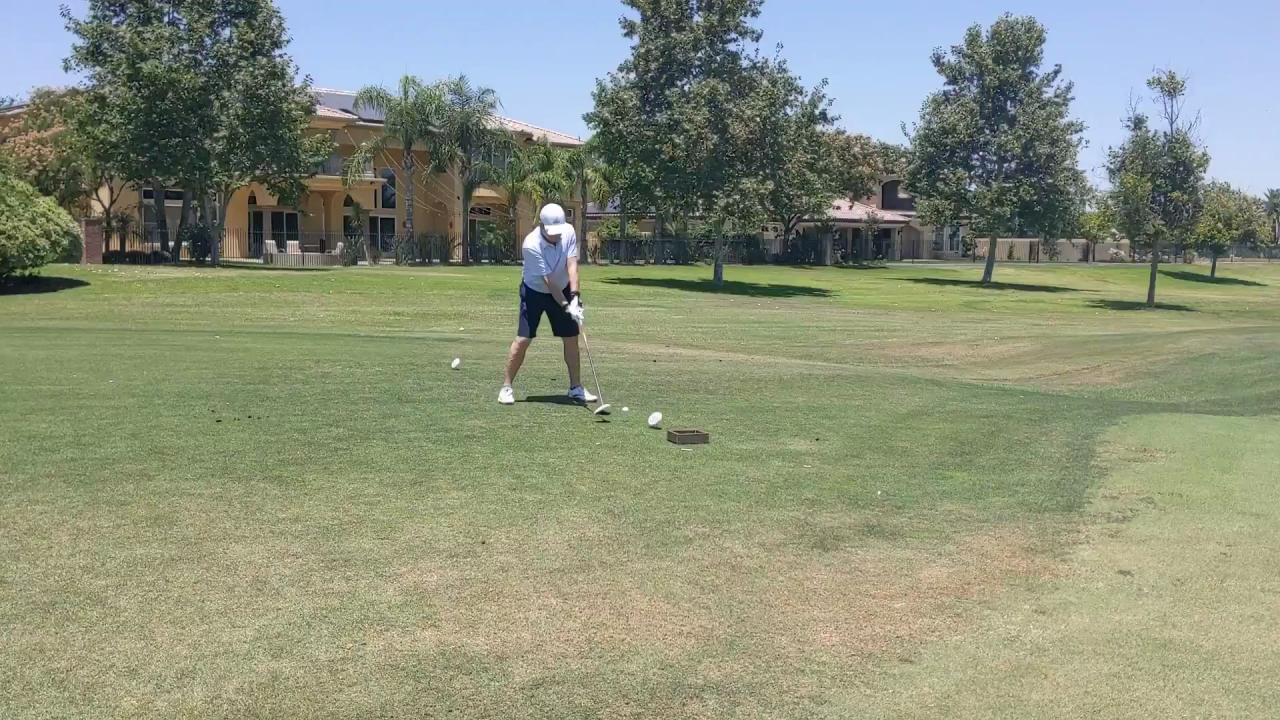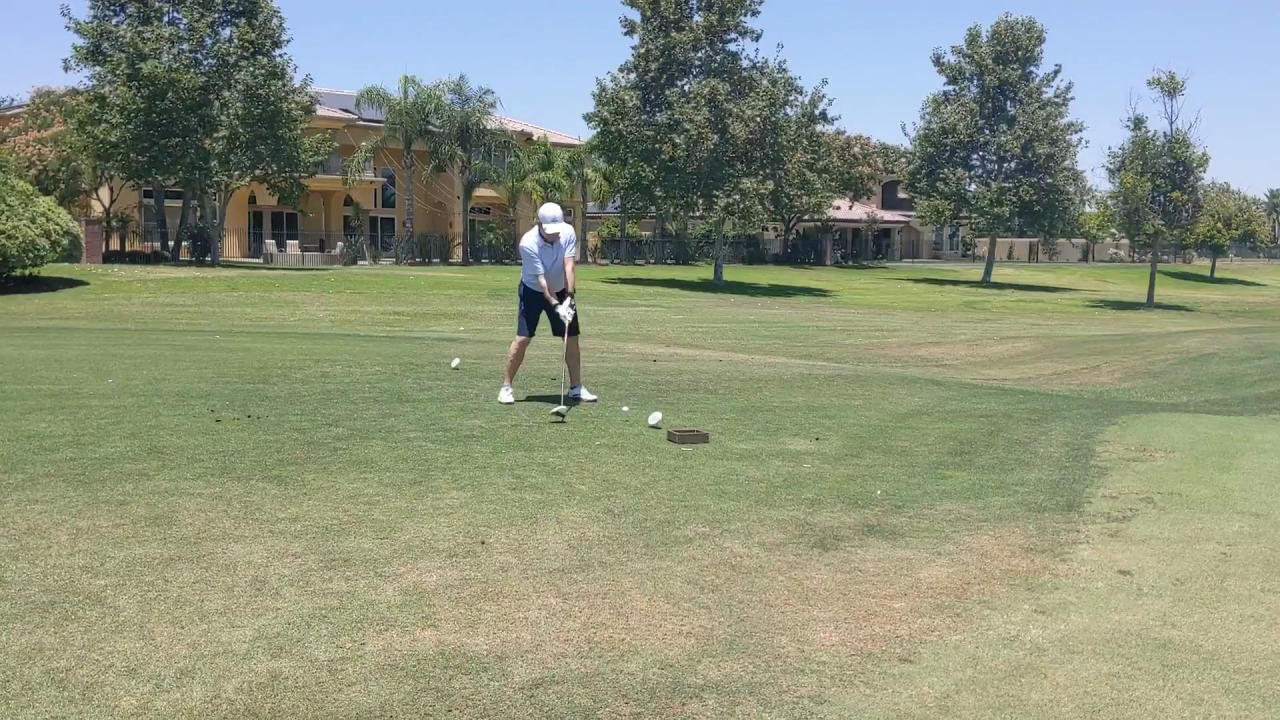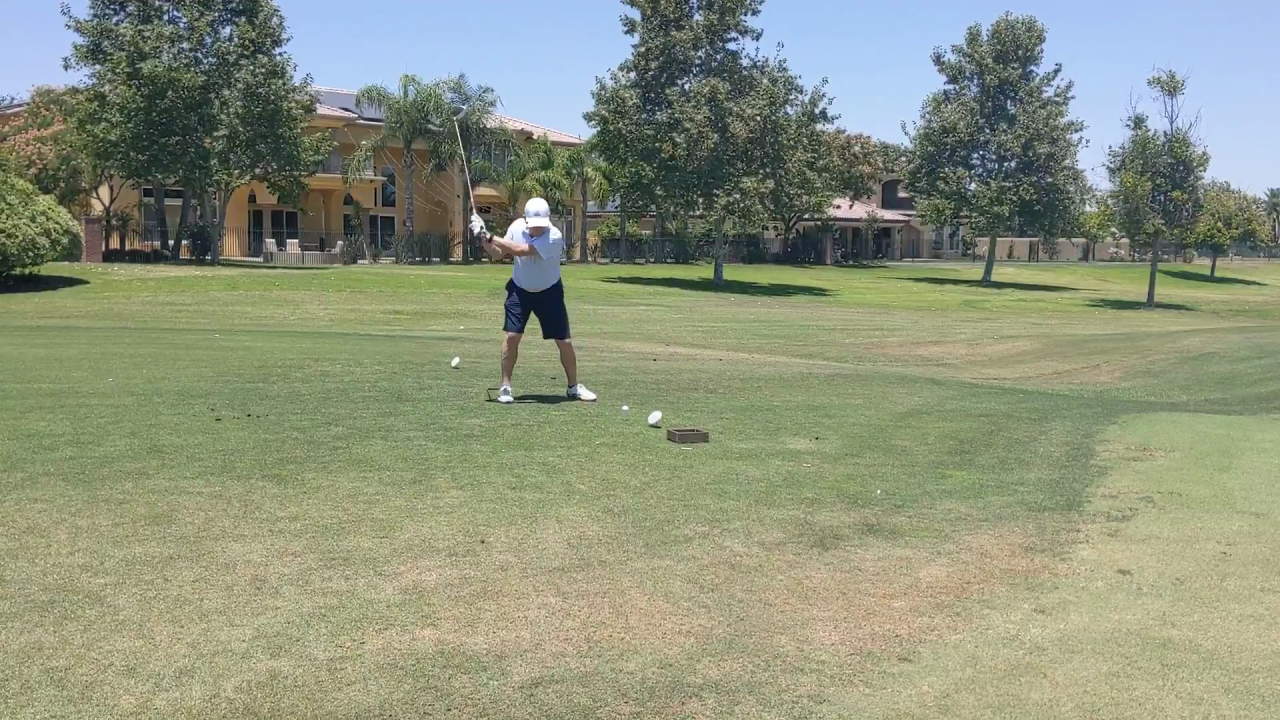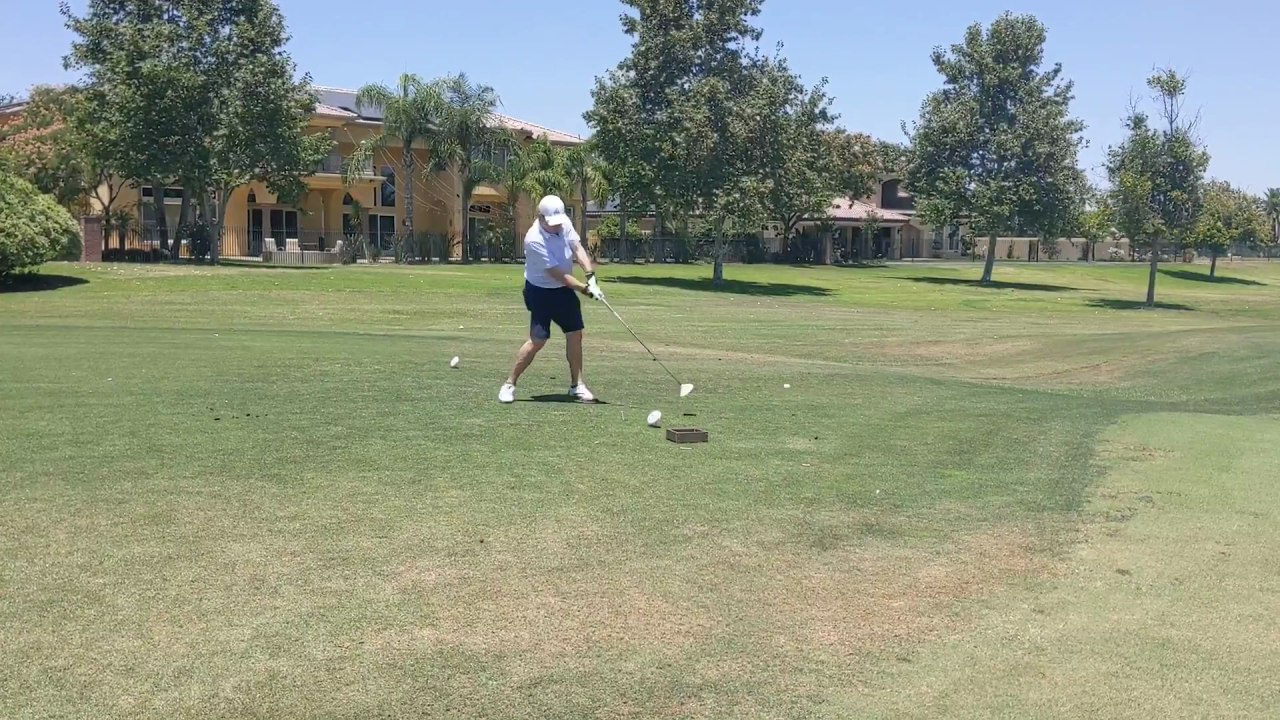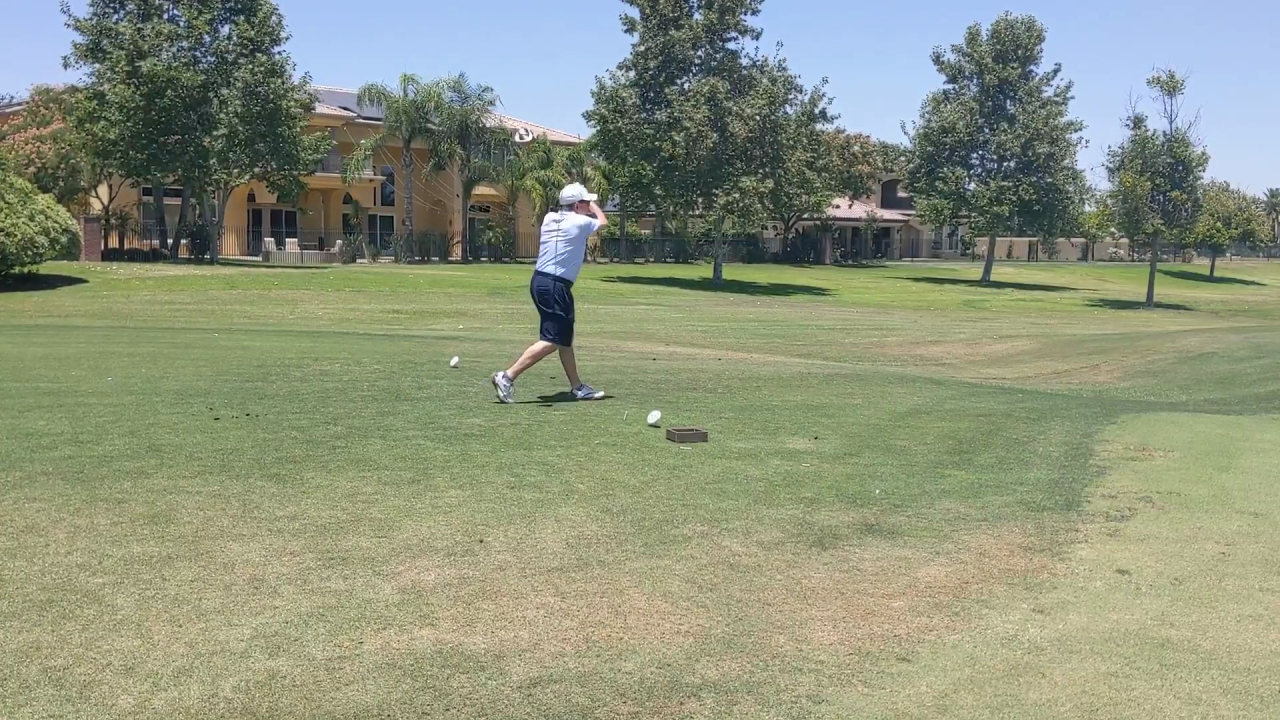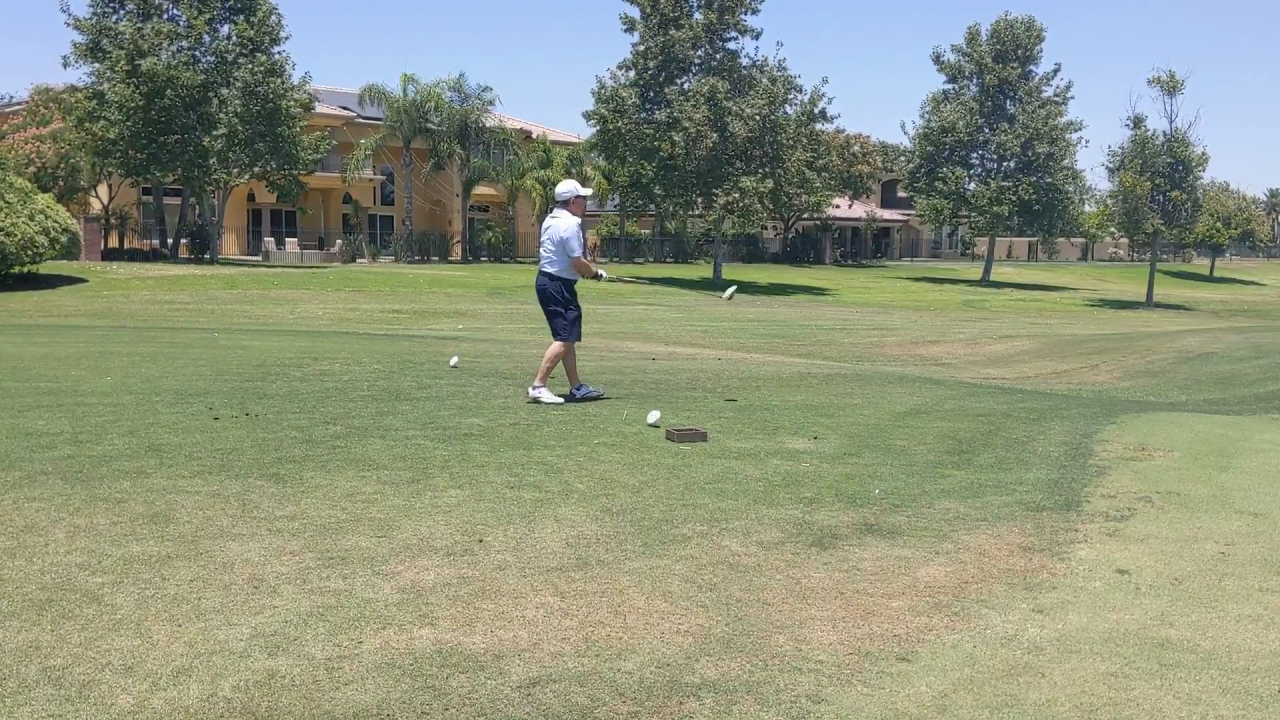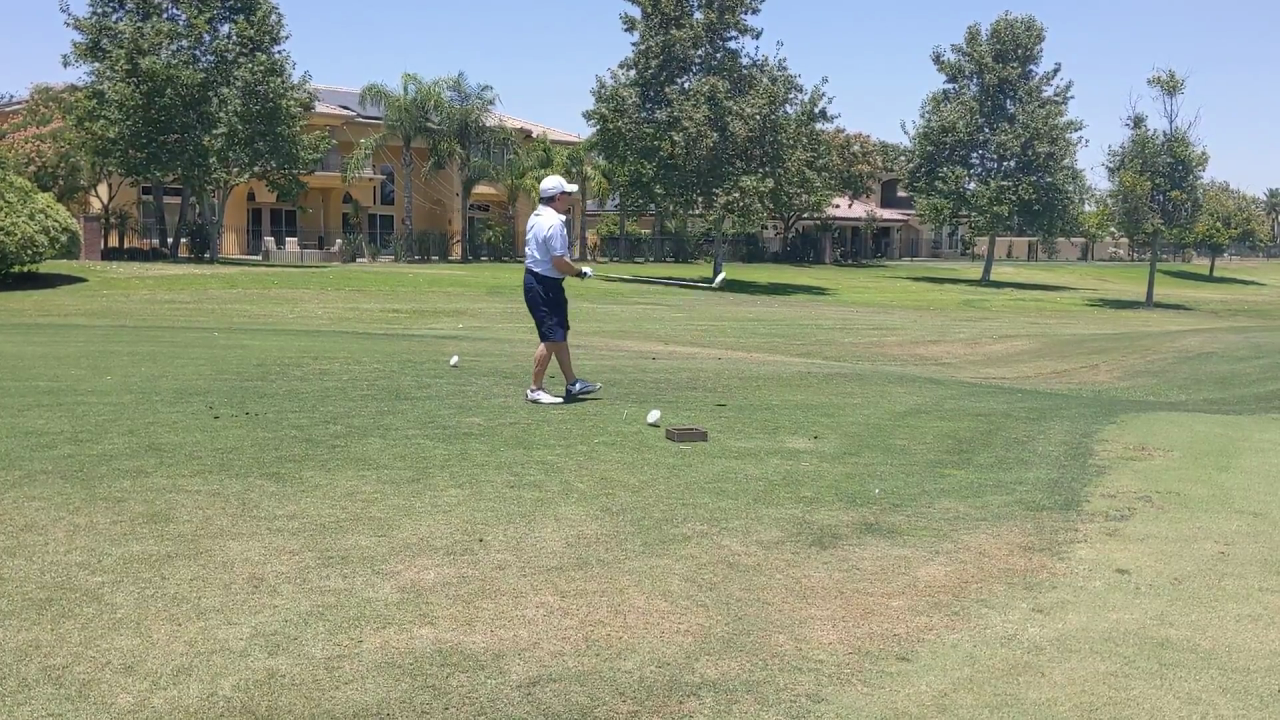
dt=0.5s
person 1, frame 1
left shoulder: (569, 232)
right shoulder: (531, 245)
left elbow: (572, 266)
right elbow: (548, 280)
left wrist: (575, 296)
right wrist: (566, 305)
left hip: (562, 290)
right hip: (534, 293)
left knee: (571, 338)
right knee: (523, 339)
left ankle: (575, 387)
right ankle: (507, 386)
person 1, frame 2
left shoulder: (568, 232)
right shoulder: (528, 244)
left elbow: (569, 266)
right elbow: (541, 279)
left wrist: (569, 297)
right wrist: (556, 306)
left hip: (560, 291)
right hip: (533, 292)
left knee: (572, 337)
right knee: (522, 339)
left ankle: (576, 387)
right ankle: (507, 386)
person 1, frame 3
left shoulder: (554, 237)
right shoulder: (517, 227)
left elbow: (519, 251)
right elbow: (497, 254)
left wrist: (489, 237)
right wrist: (483, 236)
left hip: (549, 293)
right hip: (519, 291)
left knee: (564, 341)
right knee: (512, 336)
left ankle: (574, 386)
right ankle: (505, 386)
person 1, frame 4
left shoulder: (565, 225)
right shoulder: (533, 239)
left elbow: (579, 251)
right elbow: (559, 274)
left wrist: (590, 276)
right wrist: (585, 288)
left hip: (563, 291)
right hip: (539, 293)
left knee: (575, 334)
right knee: (538, 340)
left ankle: (577, 385)
right ankle: (510, 384)
person 1, frame 5
left shoulder: (550, 219)
right shoulder: (579, 223)
right elbow: (602, 222)
left wrist: (589, 204)
right wrist: (593, 204)
left hip: (542, 282)
right hip: (554, 287)
left knee: (565, 338)
right knee: (551, 341)
left ankle: (577, 387)
right ankle: (507, 377)
person 1, frame 6
left shoulder: (552, 220)
right shoulder: (569, 224)
right elbow: (578, 263)
left wrist: (589, 271)
right wrist: (596, 273)
left hip: (549, 282)
right hip: (557, 286)
left knee: (568, 337)
right knee: (564, 339)
left ankle: (576, 387)
right ankle: (538, 386)
person 1, frame 7
left shoulder: (537, 217)
right shoulder: (553, 223)
right elbow: (559, 262)
left wrist: (573, 269)
right wrist: (579, 271)
left hip: (539, 281)
right hip: (544, 285)
left knee: (560, 334)
right knee: (550, 338)
left ankle: (572, 383)
right ankle: (535, 389)
